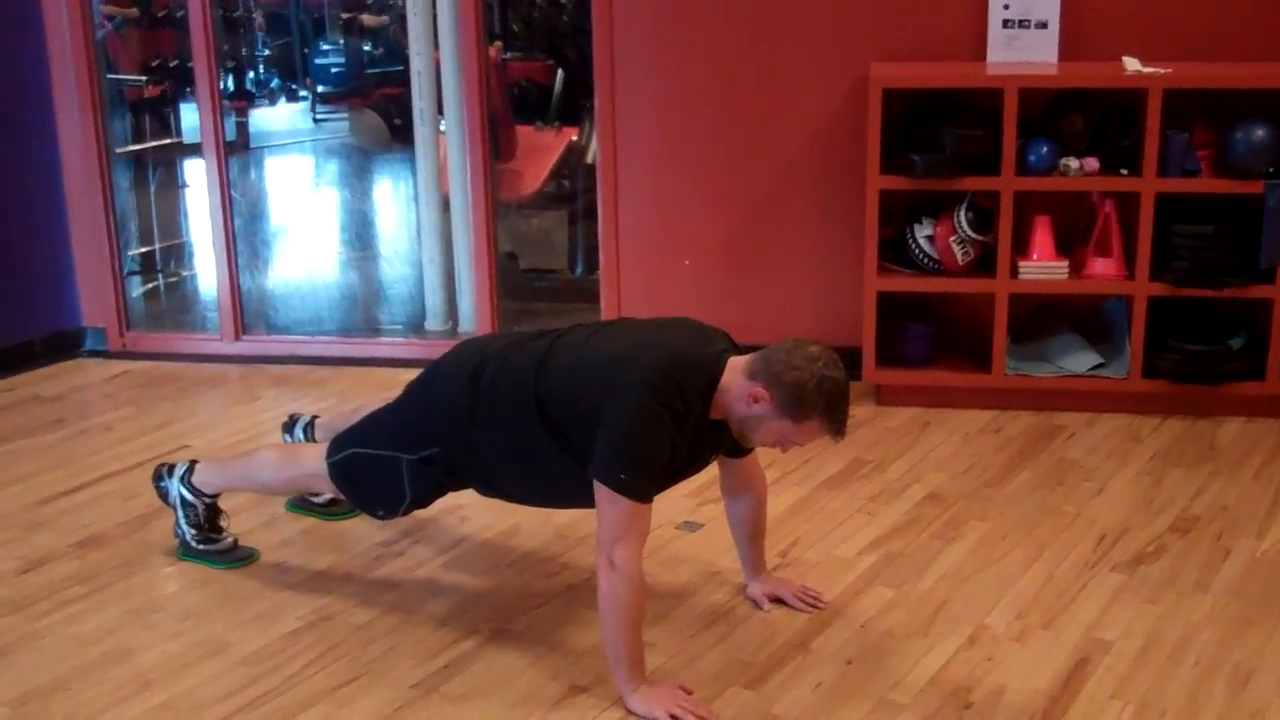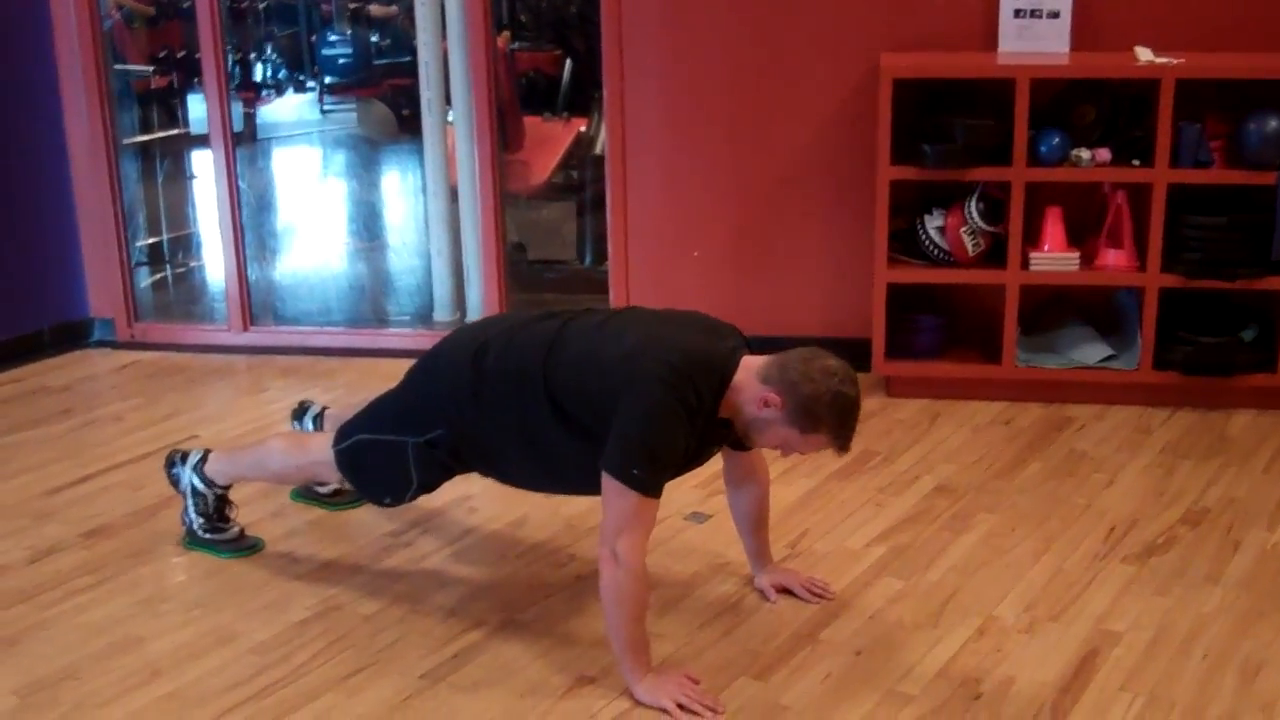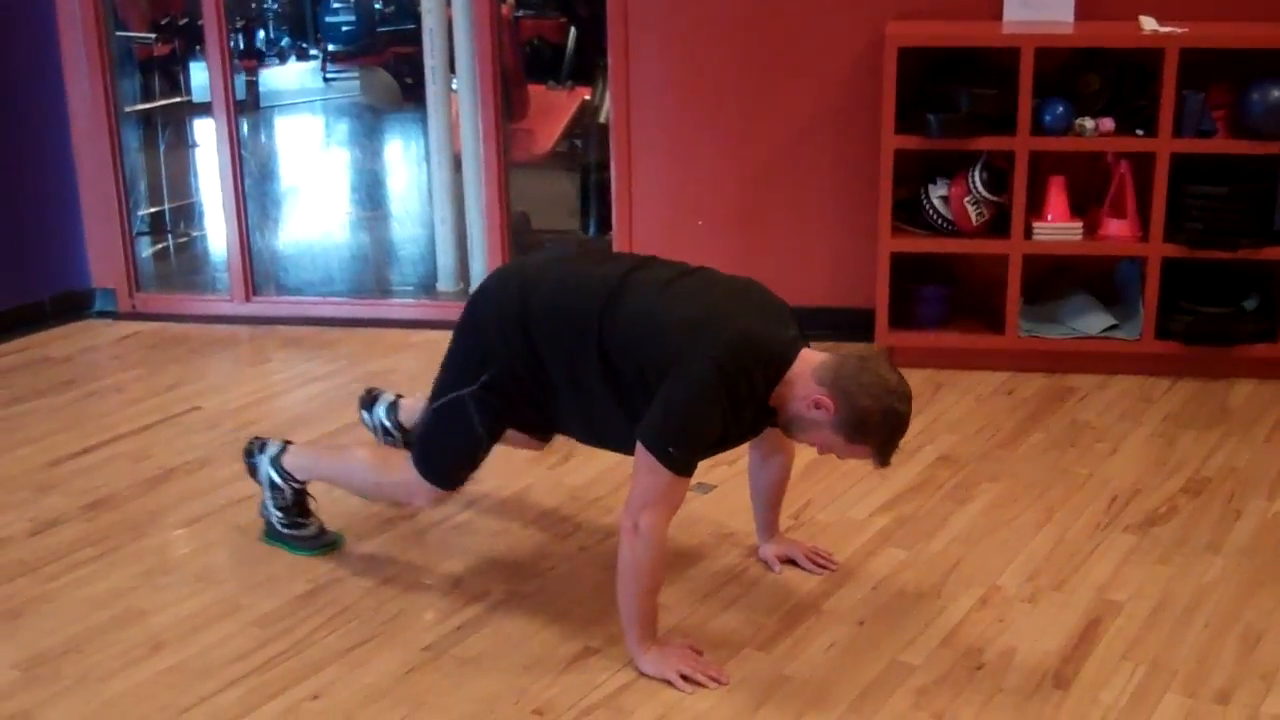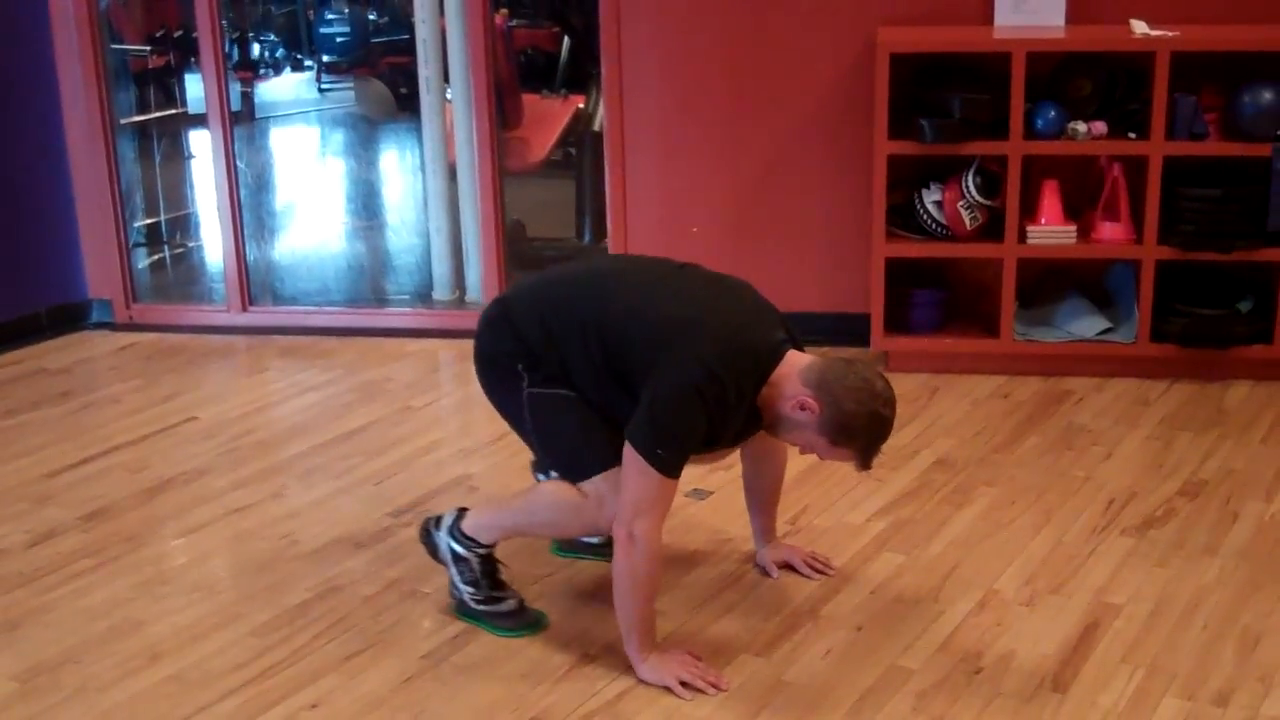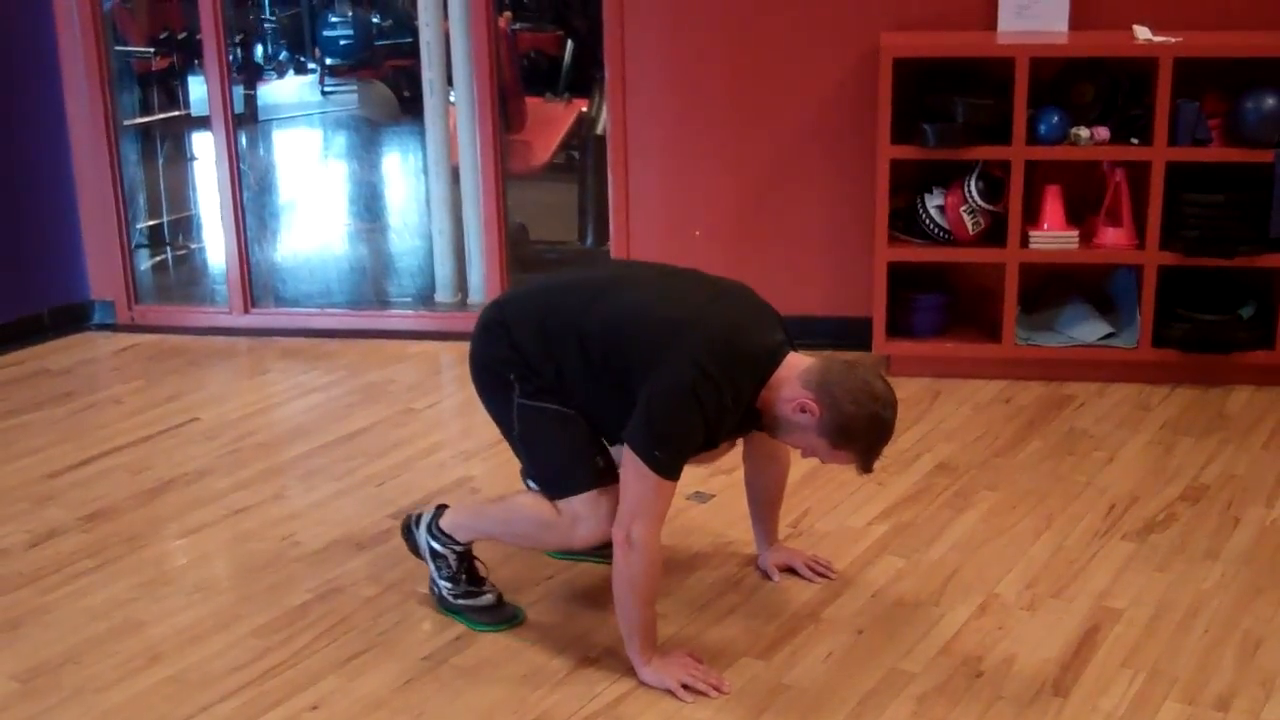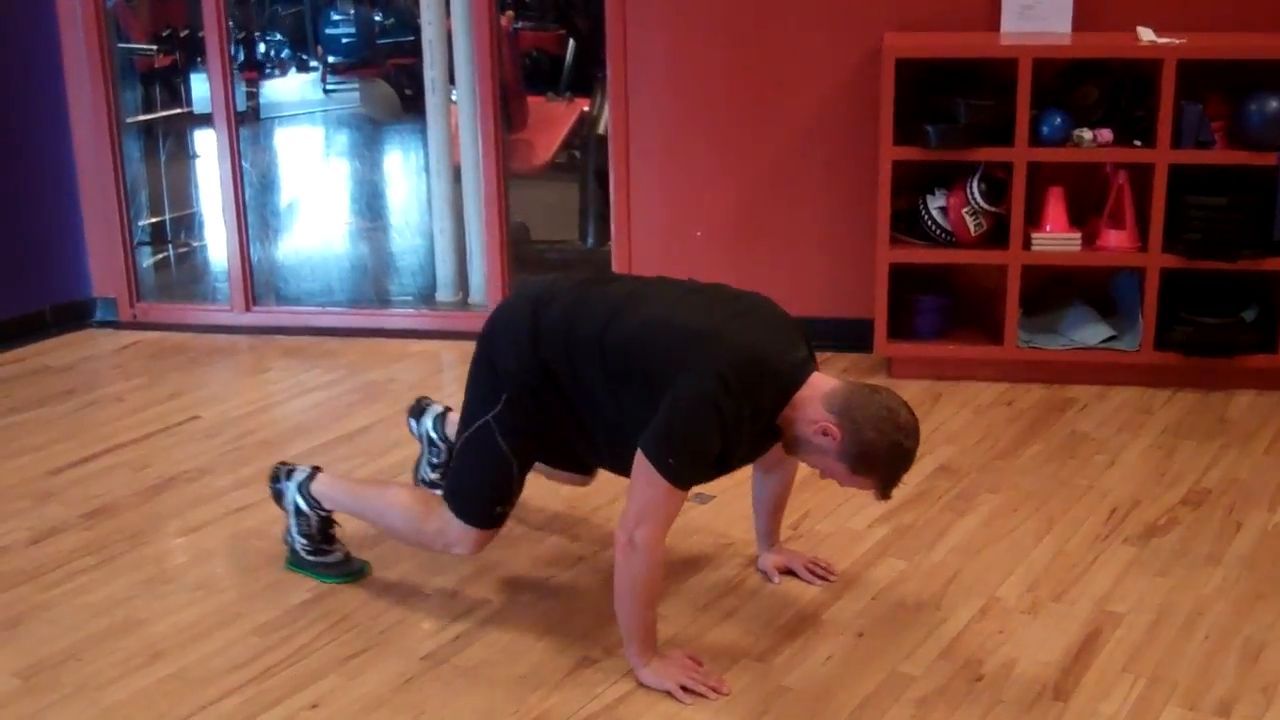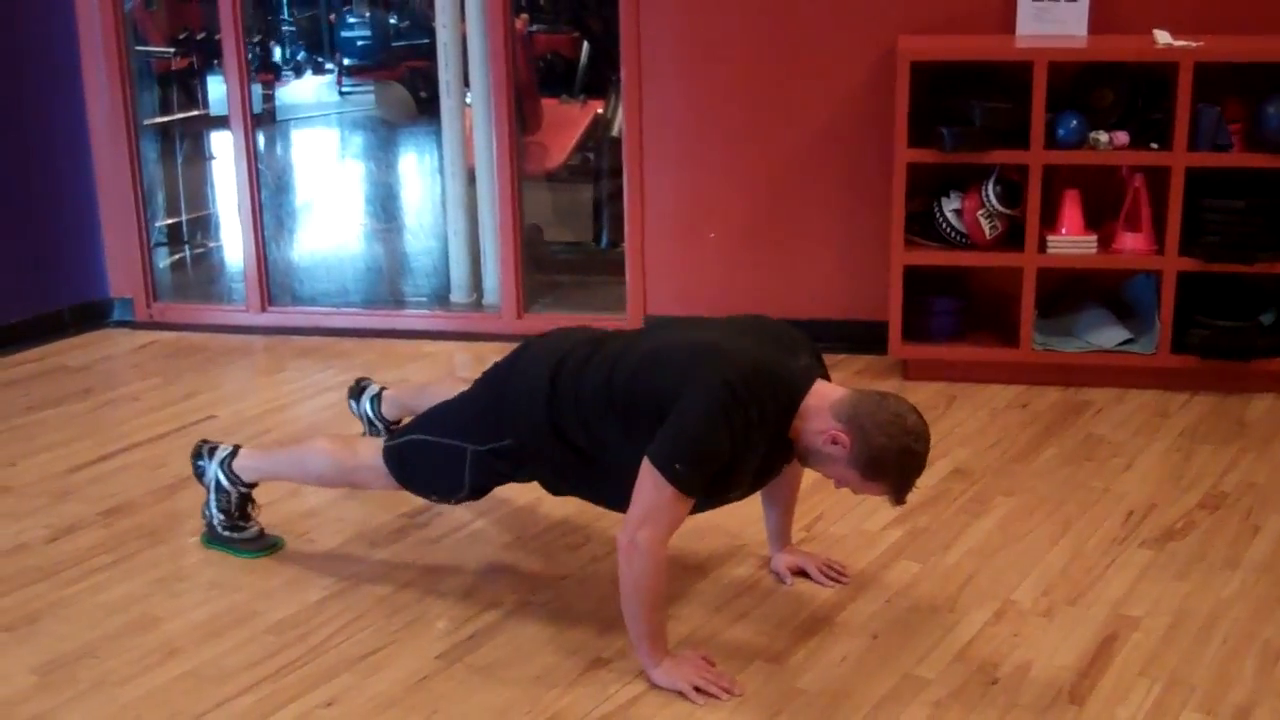
dt=0.4s
person 1, frame 1
left shoulder: (731, 373)
right shoulder: (649, 403)
left elbow: (742, 481)
right elbow: (618, 557)
left wrist: (757, 574)
left hip: (503, 382)
right hip: (462, 414)
left knee: (365, 441)
right knee: (329, 469)
left ankle: (310, 427)
right ankle: (191, 483)
person 1, frame 2
left shoulder: (740, 369)
right shoulder: (664, 401)
left elbow: (744, 471)
right elbow: (620, 550)
left wrist: (762, 565)
left hip: (505, 368)
right hip: (466, 392)
right knee: (337, 461)
left ankle: (320, 419)
right ankle: (201, 473)
person 1, frame 3
left shoulder: (785, 350)
right shoulder: (714, 381)
left elbow: (771, 444)
right elbow: (642, 522)
left wrist: (768, 536)
right wrist: (643, 648)
left hip: (554, 307)
right hip: (514, 321)
left knee: (527, 434)
right knee: (425, 484)
left ankle: (393, 414)
right ankle: (282, 465)
person 1, frame 4
left shoulder: (775, 347)
right shoulder: (699, 383)
left elbow: (761, 443)
right elbow: (636, 530)
left wrist: (766, 541)
right wrist: (645, 656)
left hip: (582, 325)
right hip: (516, 344)
left knee: (719, 439)
right knee: (615, 498)
left ankle: (564, 465)
right ankle: (464, 535)
person 1, frame 5
left shoulder: (774, 353)
right shoulder: (694, 385)
left elbow: (764, 444)
right elbow: (633, 533)
left wrist: (769, 545)
right wrist: (647, 659)
left hip: (576, 340)
right hip: (515, 354)
left knee: (715, 438)
right knee: (594, 518)
left ankle: (556, 470)
right ankle: (443, 533)
person 1, frame 6
left shoulder: (794, 364)
right shoulder: (718, 398)
left elbow: (774, 452)
right elbow: (637, 537)
left wrist: (769, 546)
right wrist: (645, 659)
left hip: (568, 339)
right hip: (526, 354)
left knee: (575, 470)
right knee: (464, 533)
left ankle: (445, 429)
right ankle: (311, 492)
person 1, frame 7
left shoulder: (800, 371)
right shoulder: (724, 410)
left elbow: (779, 448)
right elbow: (640, 540)
left wrist: (782, 547)
right wrist: (656, 660)
left hip: (573, 371)
right hip: (536, 408)
left knee: (472, 405)
right knee: (385, 466)
left ankle: (380, 404)
right ankle: (230, 468)
